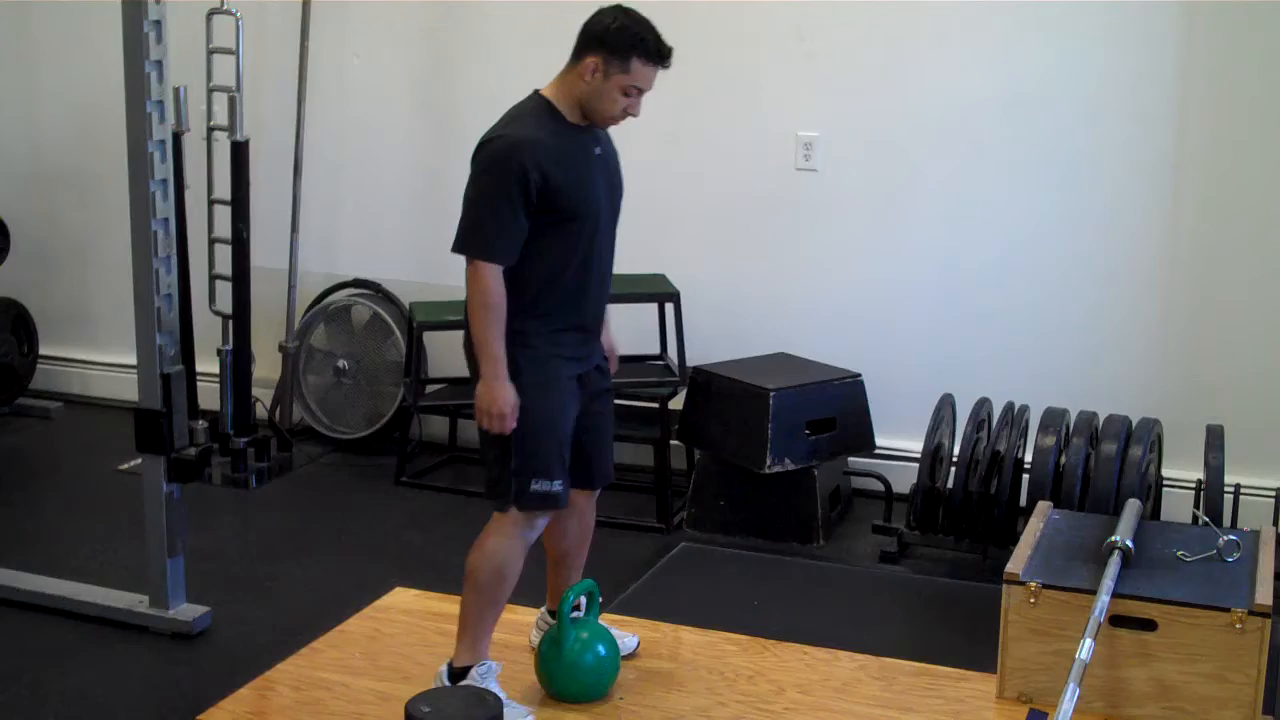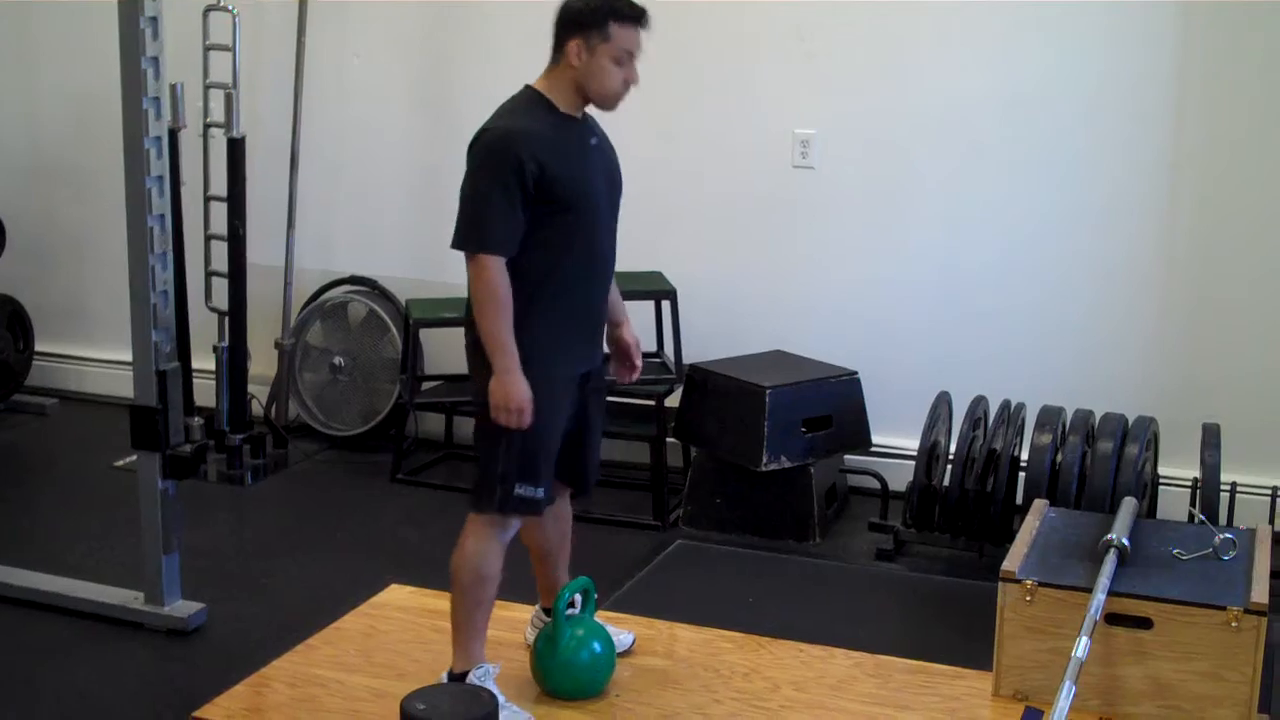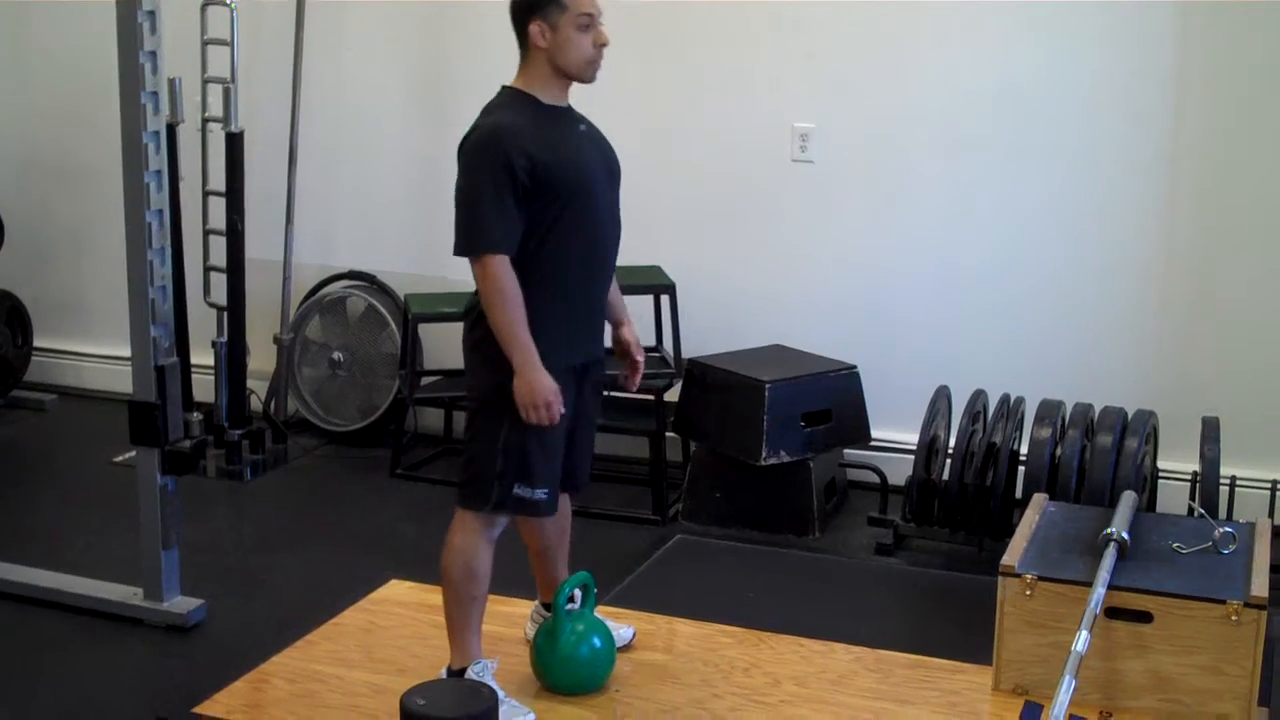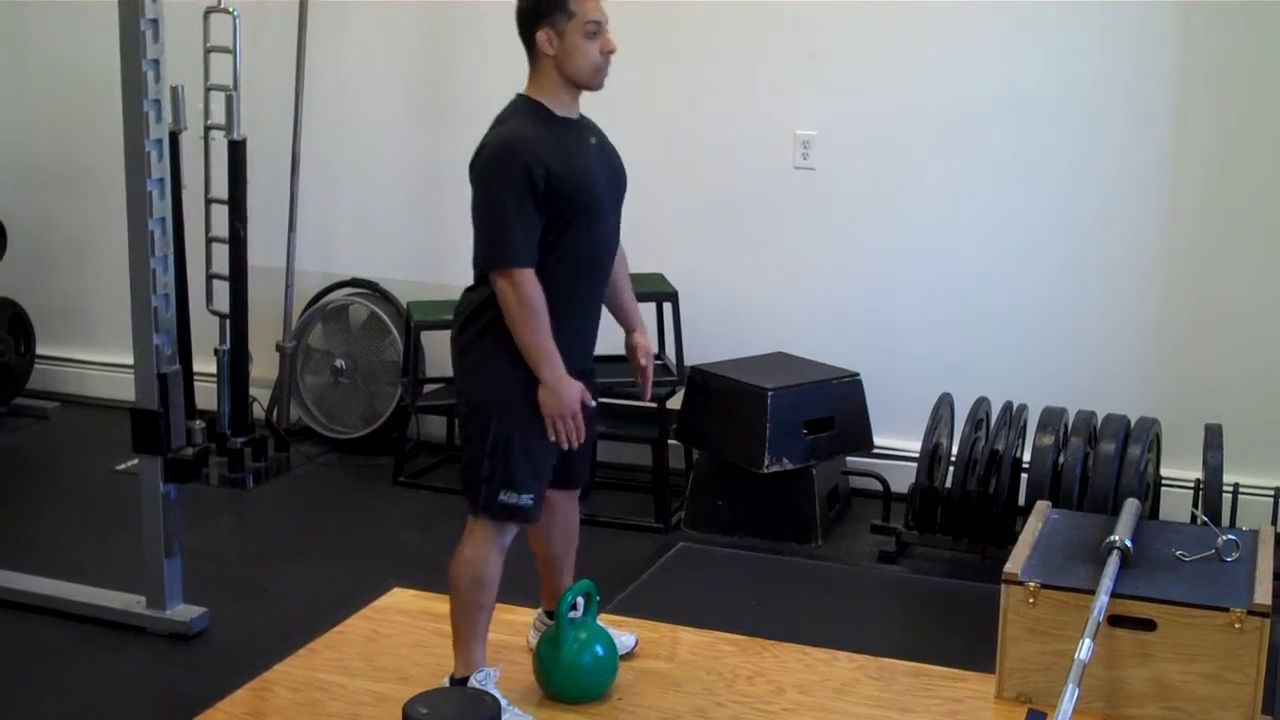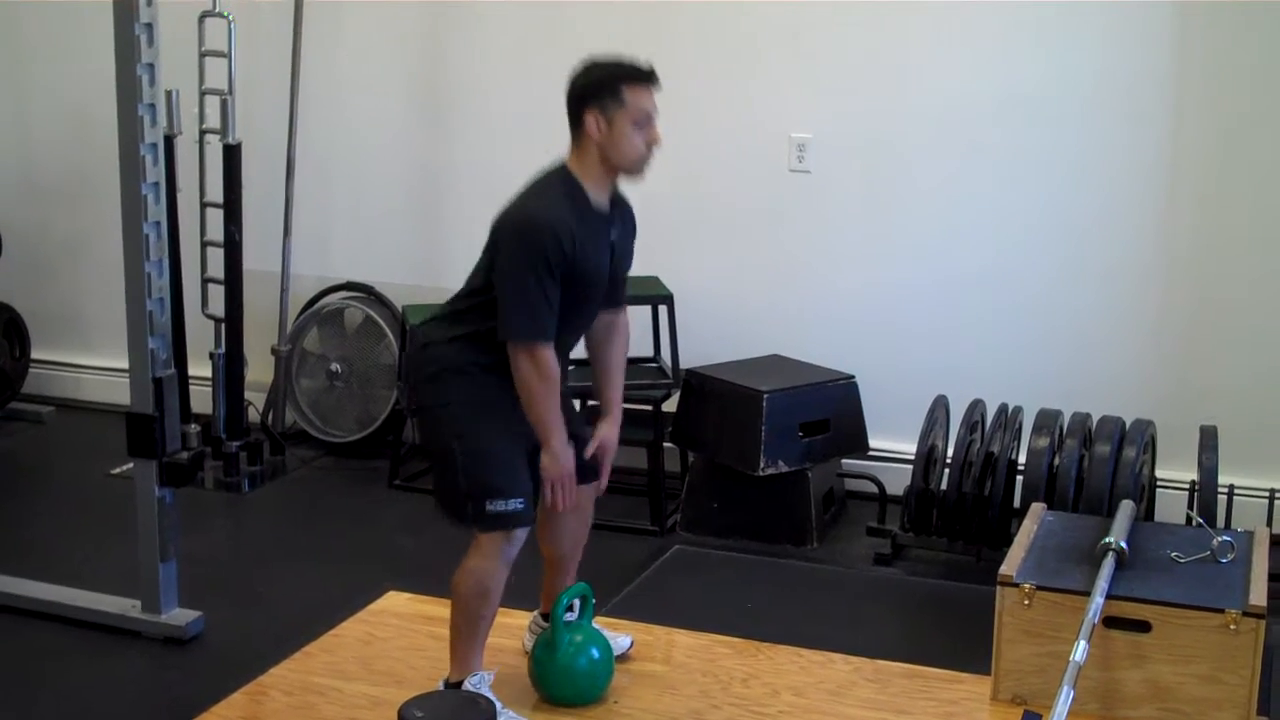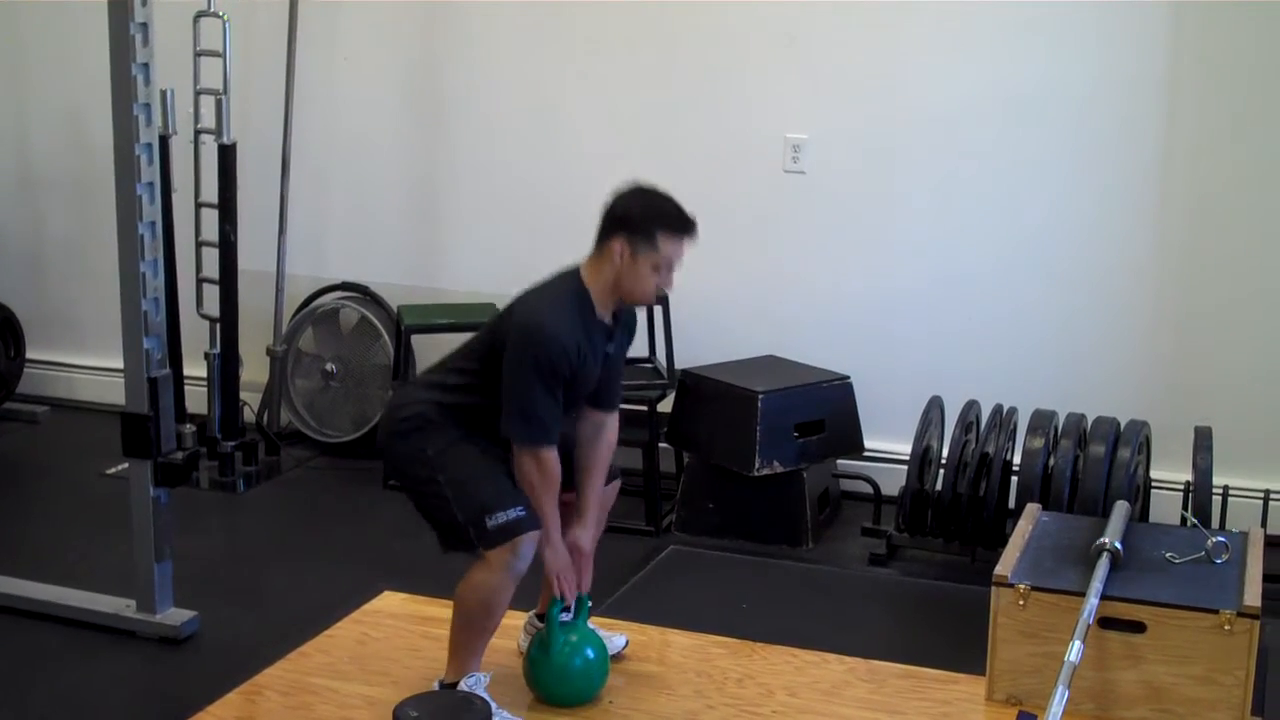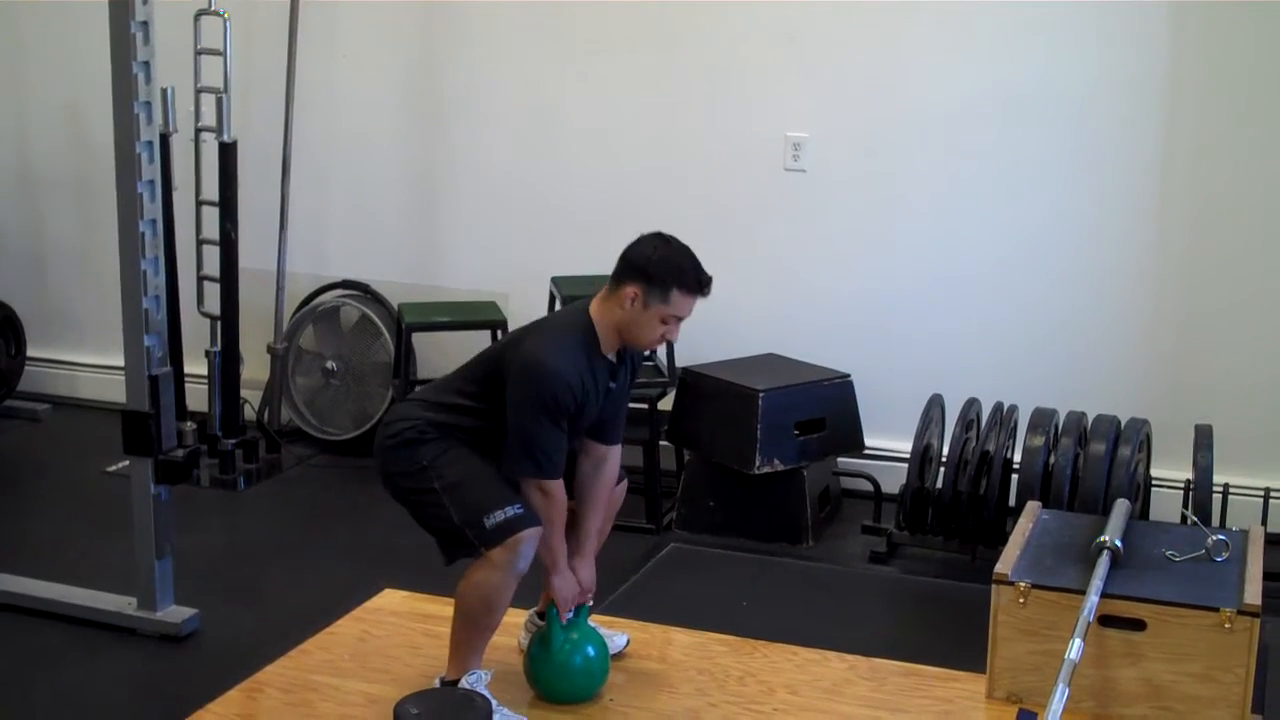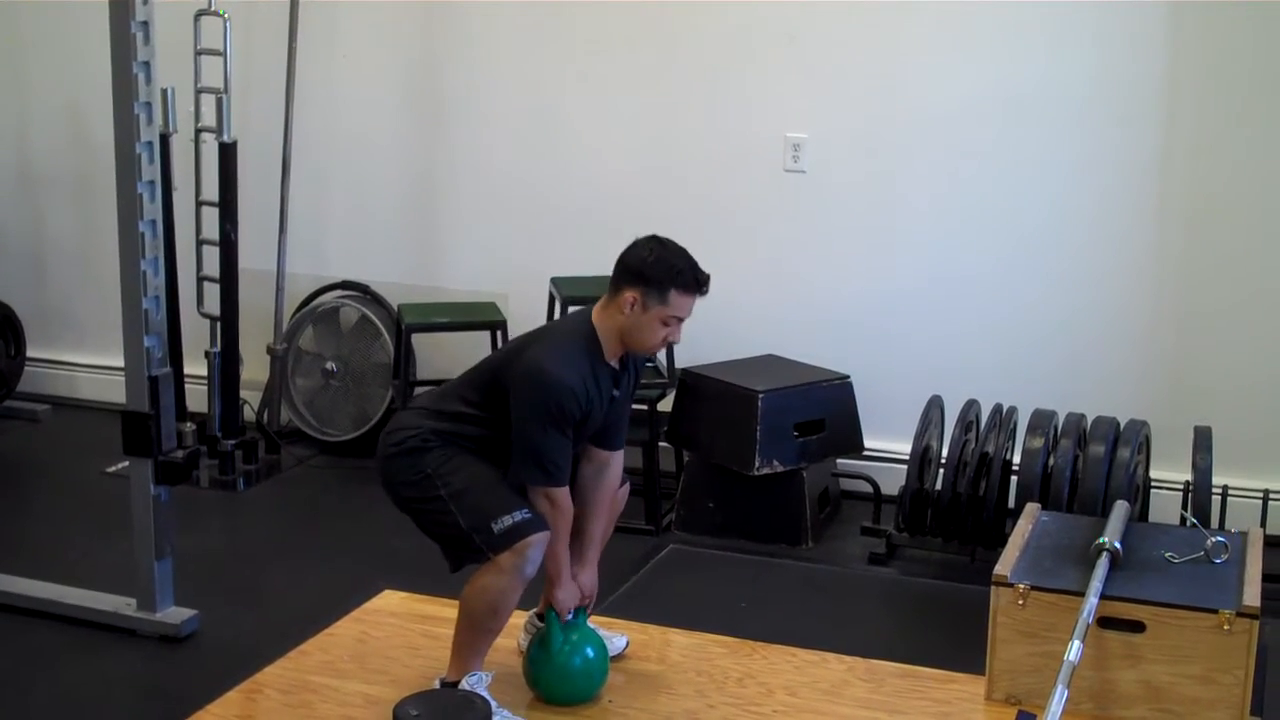
dt=0.3s
person 1, frame 1
left shoulder: (595, 138)
right shoulder: (516, 146)
right elbow: (484, 267)
left wrist: (599, 325)
right wrist: (493, 375)
left hip: (580, 349)
right hip: (525, 357)
left knee: (582, 488)
right knee: (526, 508)
left ankle: (559, 619)
person 1, frame 2
left shoulder: (588, 133)
right shoulder: (512, 138)
right elbow: (486, 261)
left wrist: (617, 320)
right wrist: (505, 369)
left hip: (579, 351)
right hip: (527, 360)
left knee: (559, 490)
right knee: (501, 511)
left ankle: (554, 615)
person 1, frame 3
left shoulder: (577, 127)
right shoulder: (501, 136)
right elbow: (489, 261)
left wrist: (620, 321)
right wrist: (525, 367)
left hip: (577, 351)
right hip: (526, 358)
left knee: (553, 489)
right knee: (486, 509)
left ankle: (555, 609)
person 1, frame 4
left shoulder: (588, 135)
right shoulder: (514, 146)
left elbow: (604, 245)
right elbow: (512, 274)
left wrist: (634, 327)
right wrist: (551, 377)
left hip: (567, 353)
right hip: (512, 360)
left knee: (561, 490)
right knee: (498, 516)
left ankle: (557, 618)
person 1, frame 5
left shoulder: (616, 214)
right shoulder: (540, 221)
left elbow: (610, 317)
right elbow: (532, 352)
left wrist: (610, 415)
right wrist: (553, 446)
left hip: (515, 372)
right hip: (457, 372)
left knee: (584, 480)
right knee: (507, 524)
left ankle: (552, 622)
person 1, frame 6
left shoulder: (618, 317)
right shoulder: (545, 328)
left elbow: (599, 419)
right elbow: (535, 453)
left wrist: (583, 523)
right wrist: (553, 542)
left hip: (496, 426)
right hip: (429, 427)
left knee: (603, 486)
right knee: (516, 538)
left ankle: (548, 621)
person 1, frame 7
left shoulder: (621, 349)
right shoulder: (549, 363)
left elbow: (600, 455)
right elbow: (542, 485)
left wrist: (584, 557)
right wrist: (557, 570)
left hip: (494, 440)
right hip: (422, 443)
left knee: (611, 486)
right knee: (515, 539)
left ankle: (549, 620)
person 1, frame 8
left shoulder: (623, 355)
right shoulder: (553, 372)
left elbow: (603, 462)
right elbow: (550, 495)
left wrist: (586, 564)
right wrist: (561, 578)
left hip: (498, 448)
right hip: (425, 452)
left knee: (615, 490)
right knee: (524, 545)
left ankle: (547, 622)
